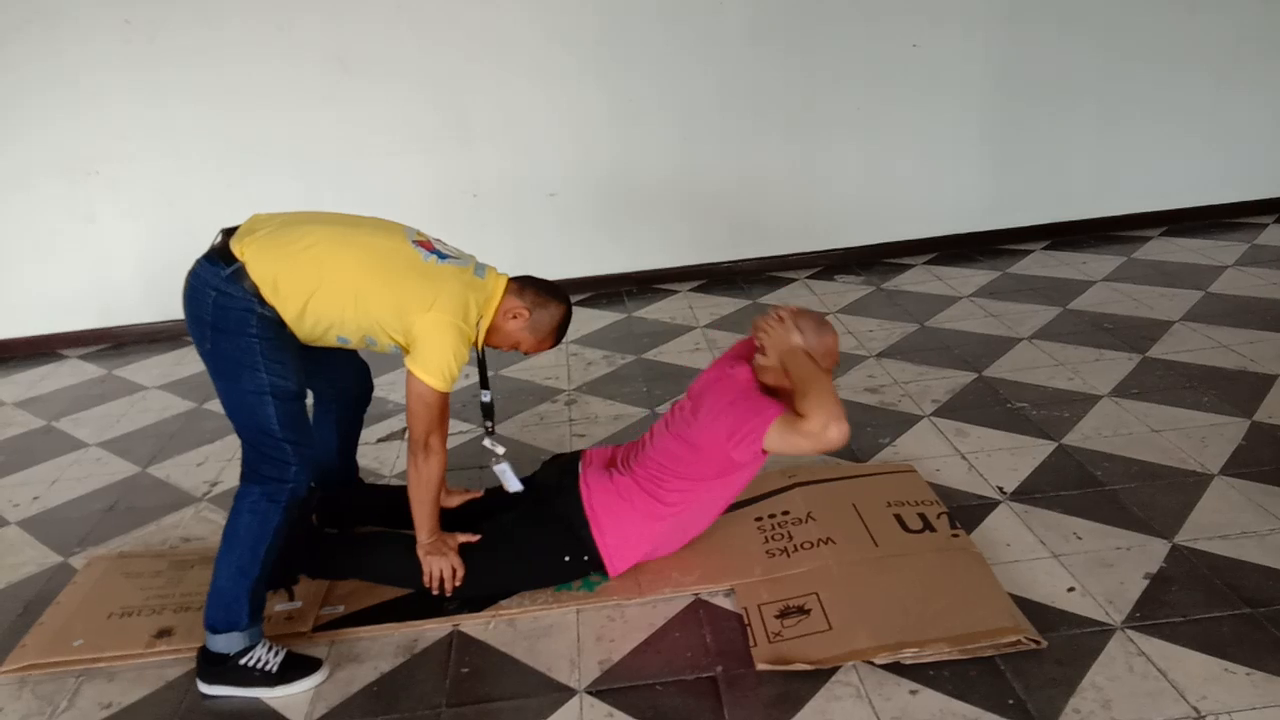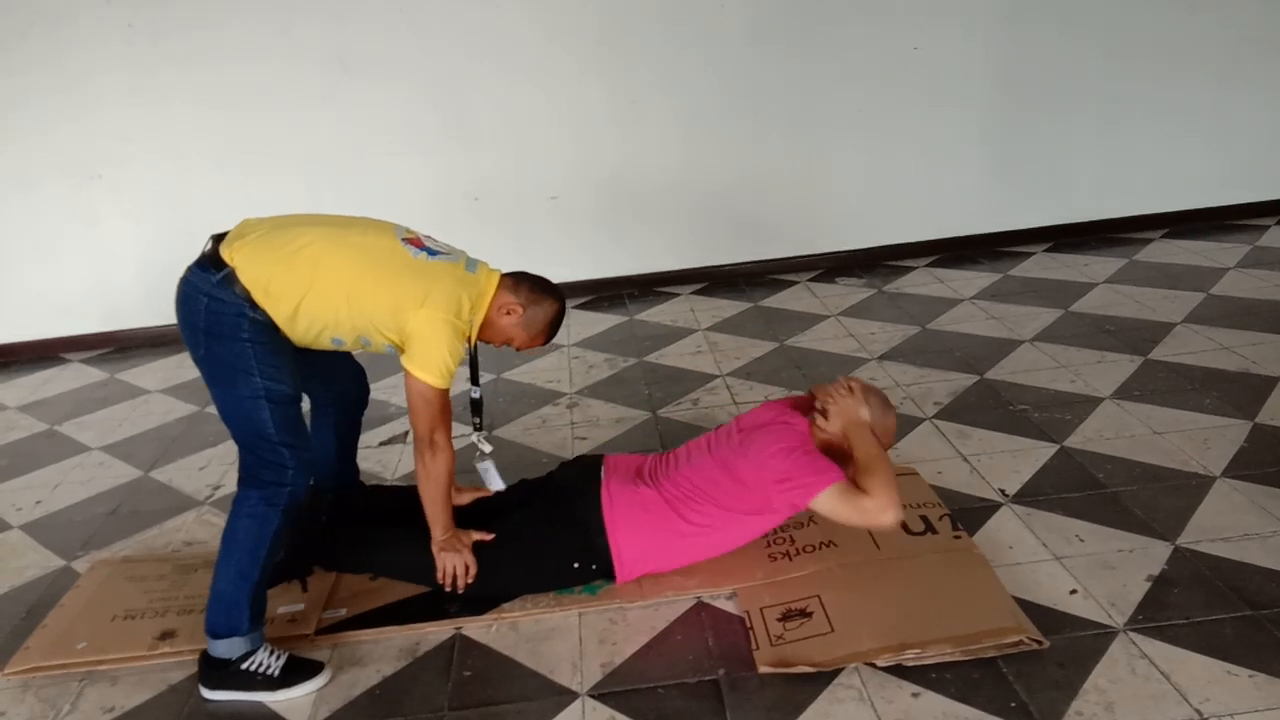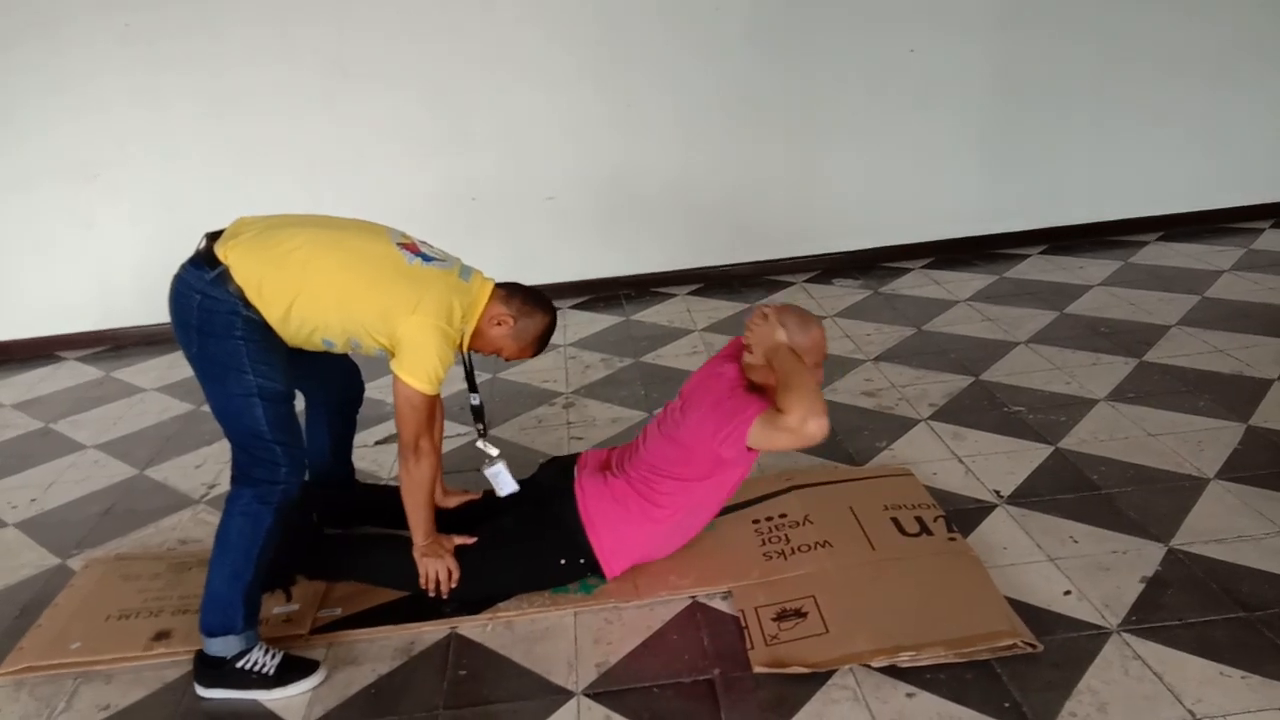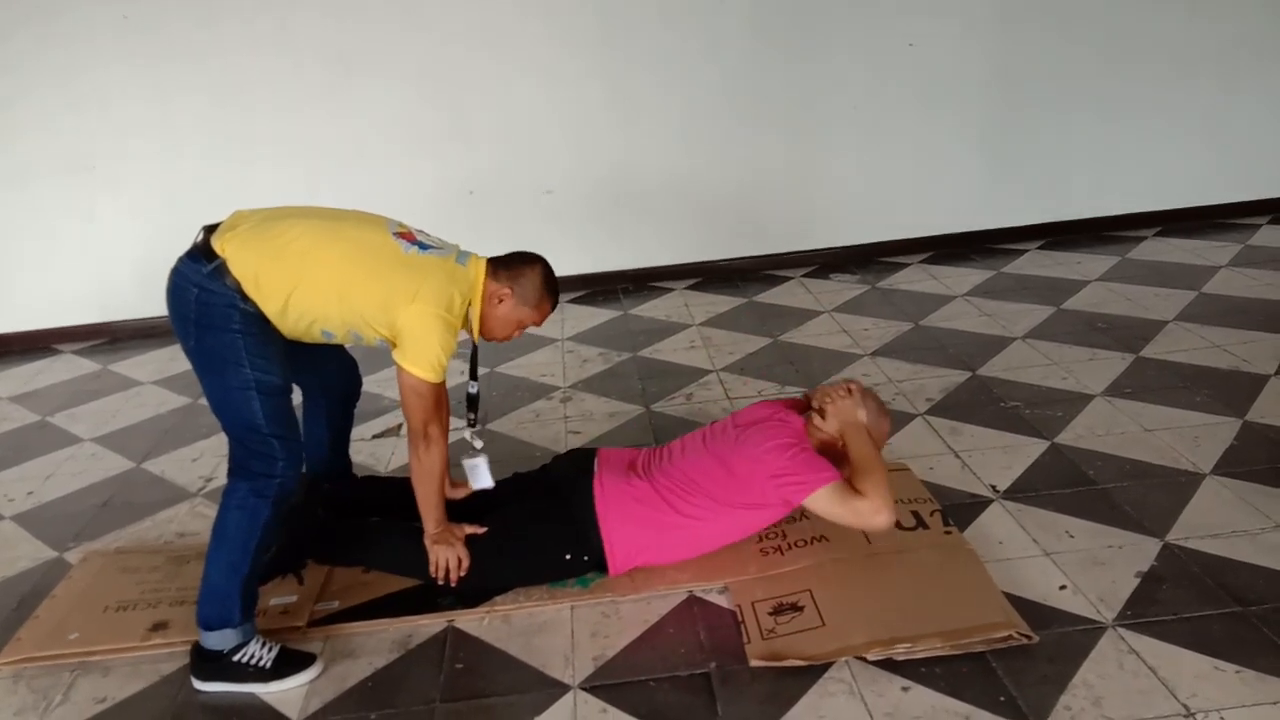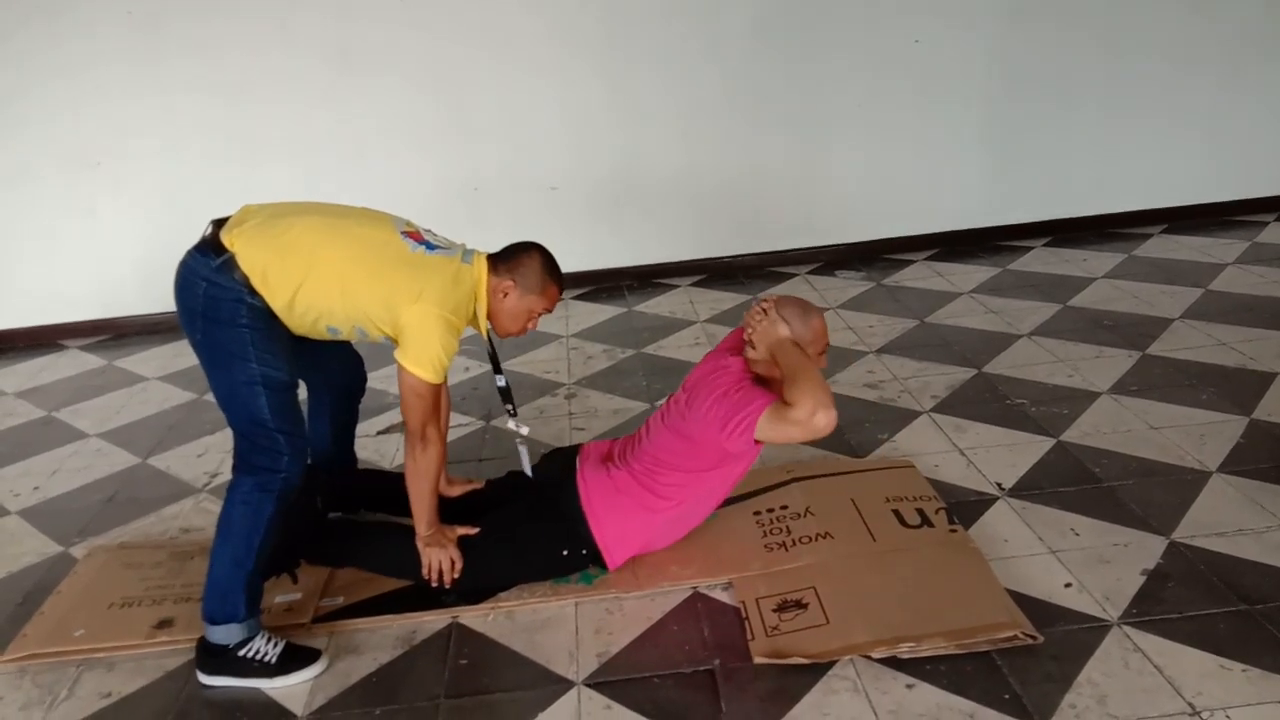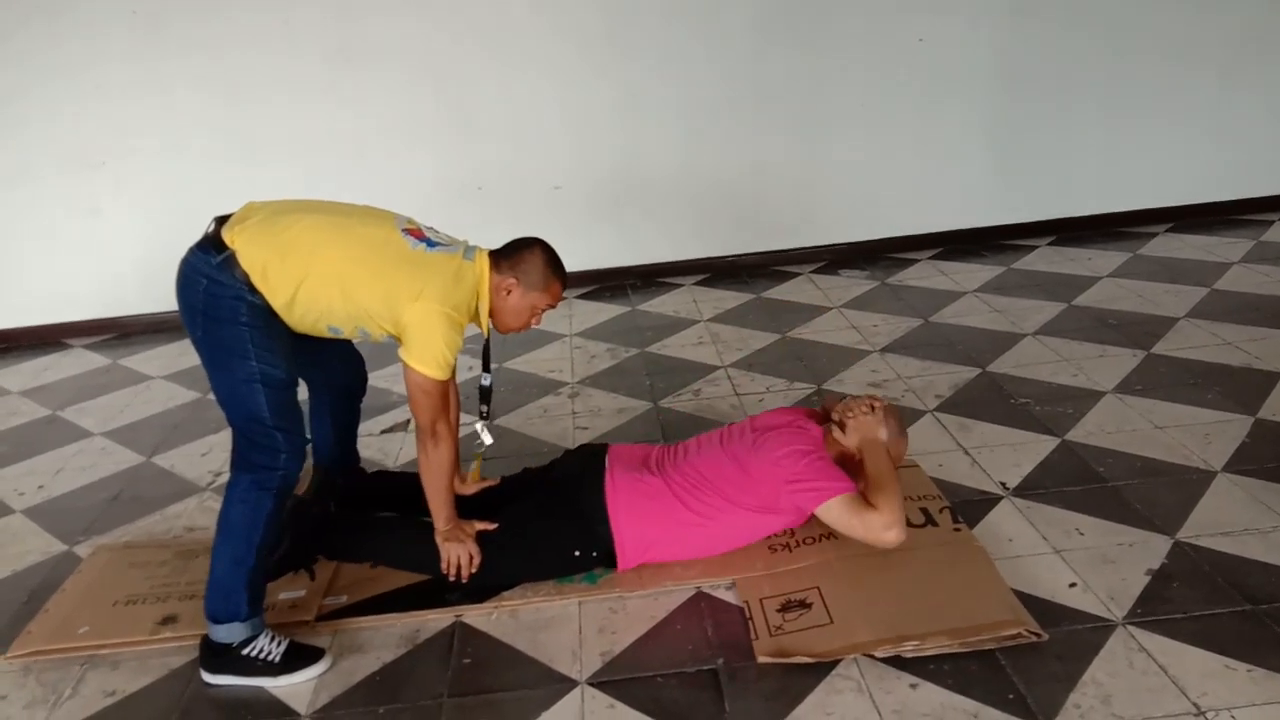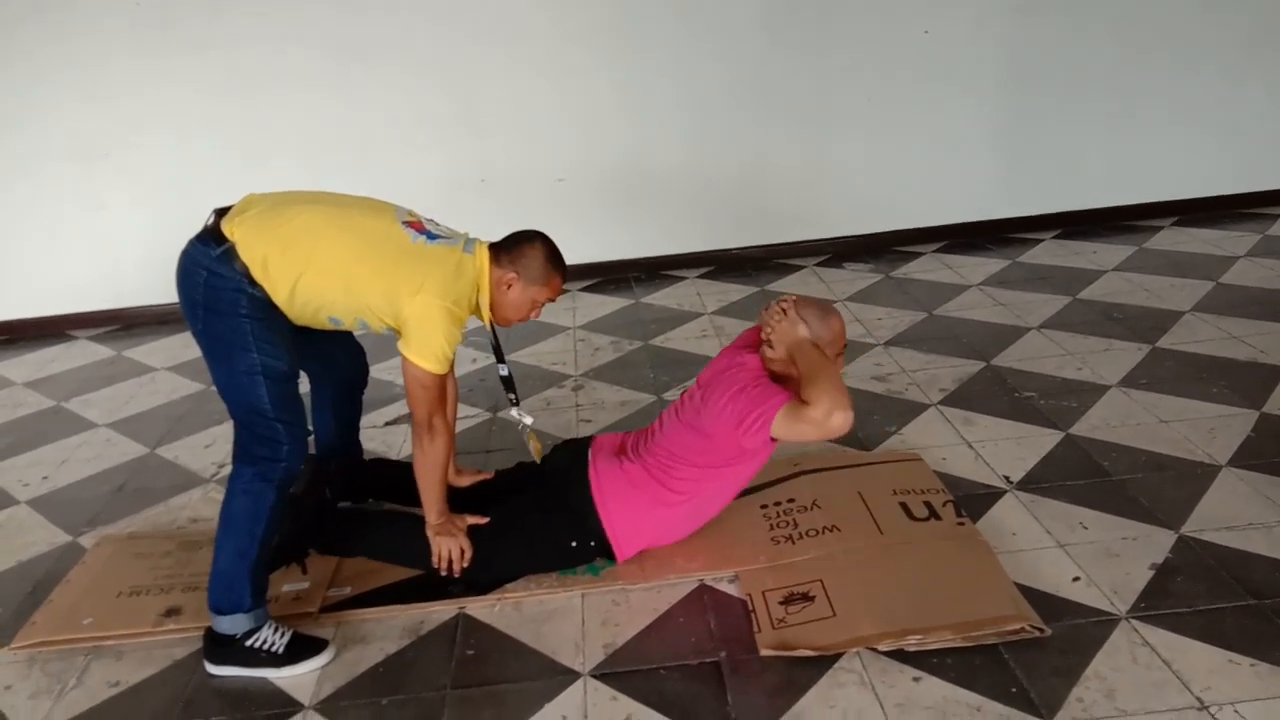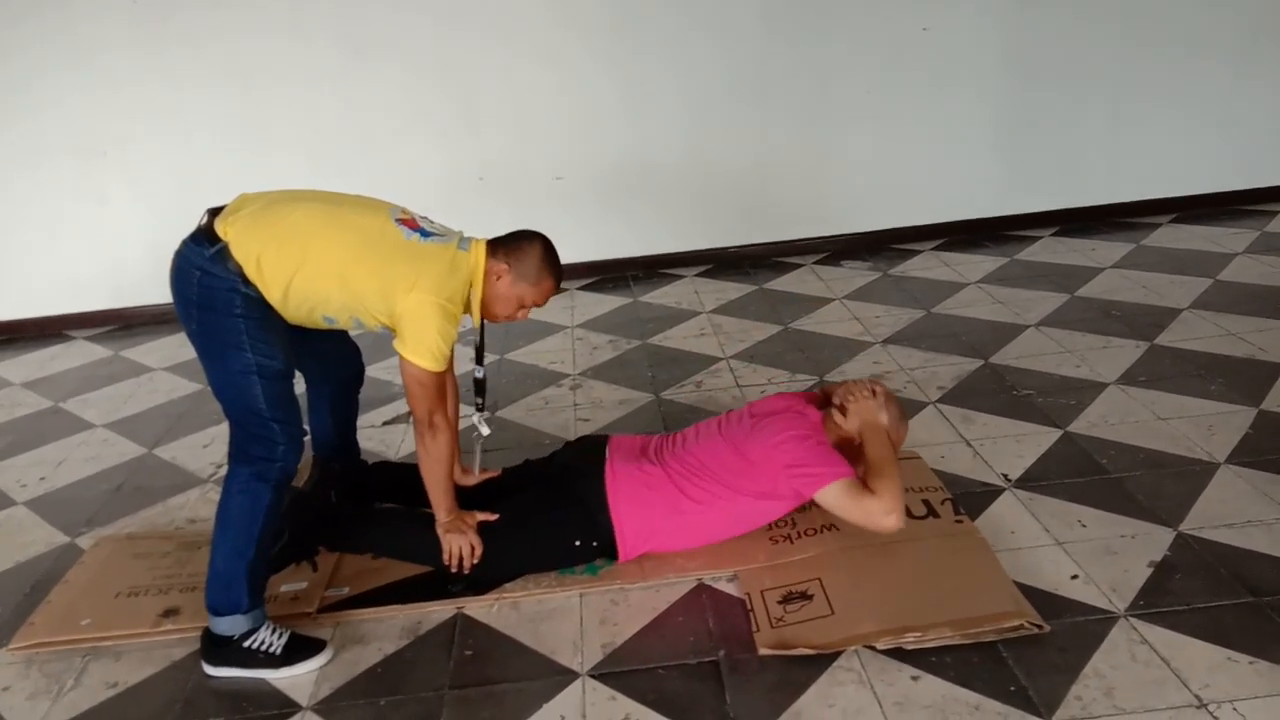
dt=0.5s
person 1, frame 1
left shoulder: (741, 365)
right shoulder: (743, 411)
left elbow: (766, 343)
right elbow: (830, 429)
right wrist: (794, 352)
left hip: (574, 481)
right hip: (576, 536)
left knee: (447, 516)
left ankle: (322, 505)
right ankle: (298, 552)
person 1, frame 2
left shoulder: (790, 413)
right shoulder: (794, 459)
right elbow: (882, 510)
left wrist: (837, 401)
right wrist: (857, 432)
left hip: (597, 483)
right hip: (597, 540)
left knee: (458, 521)
left ankle: (334, 507)
right ankle: (314, 543)
person 1, frame 3
left shoulder: (731, 363)
right shoulder: (733, 406)
left elbow: (752, 345)
right elbow: (811, 424)
right wrist: (783, 350)
left hip: (571, 485)
right hip: (573, 540)
left knee: (447, 520)
right knee: (446, 575)
left ankle: (316, 508)
right ankle: (296, 552)
person 1, frame 4
left shoulder: (781, 414)
right shoulder: (789, 455)
left elbow: (811, 402)
right elbow: (877, 511)
left wrist: (828, 405)
right wrist: (856, 429)
left hip: (590, 477)
right hip: (588, 534)
left knee: (455, 511)
left ankle: (325, 501)
right ankle: (310, 535)
person 1, frame 5
left shoulder: (733, 355)
right shoulder: (739, 402)
left elbow: (759, 334)
right elbow: (818, 418)
right wrist: (781, 342)
left hip: (575, 474)
right hip: (578, 530)
left knee: (450, 508)
left ankle: (322, 494)
right ankle: (301, 536)
person 1, frame 6
left shoulder: (798, 422)
right shoulder: (804, 463)
left elbow: (832, 413)
right elbow: (887, 527)
left wrist: (846, 418)
right wrist: (875, 446)
left hip: (599, 473)
right hip: (596, 531)
left knee: (467, 507)
left ankle: (338, 497)
right ankle: (319, 531)
person 1, frame 7
left shoulder: (750, 352)
right shoulder: (754, 396)
right elbow: (834, 417)
right wrist: (801, 345)
left hip: (587, 467)
right hip: (590, 521)
left knee: (463, 498)
left ankle: (335, 483)
right ankle: (308, 525)
person 1, frame 8
left shoulder: (801, 404)
right shoulder: (804, 447)
right elbow: (887, 513)
left wrist: (850, 405)
right wrist: (872, 425)
left hip: (601, 465)
right hip: (600, 520)
left knee: (471, 499)
left ankle: (342, 484)
right ankle: (321, 522)
person 2, frame 1
left shoulder: (470, 283)
right shoulder: (449, 320)
left elbow: (432, 405)
right elbow: (426, 443)
left wrist: (437, 492)
right wrist: (429, 540)
left hip: (256, 266)
right hip: (233, 300)
left knee: (346, 385)
right knee: (283, 469)
right ankle: (229, 649)
person 2, frame 2
left shoulder: (463, 279)
right shoulder: (442, 316)
left elbow: (436, 401)
right elbow: (431, 440)
left wrist: (447, 492)
right wrist: (443, 536)
left hip: (248, 271)
right hip: (226, 306)
left knee: (343, 389)
right knee: (281, 472)
right ankle: (231, 653)
person 2, frame 3
left shoulder: (457, 287)
right shoulder: (433, 323)
left elbow: (428, 402)
right elbow: (416, 446)
left wrist: (436, 491)
right wrist: (425, 543)
left hip: (247, 269)
right hip: (219, 303)
left knee: (338, 388)
right knee: (275, 469)
right ankle: (226, 651)
person 2, frame 4
left shoulder: (452, 273)
right shoulder: (433, 310)
left elbow: (433, 395)
right elbow: (425, 432)
left wrist: (441, 485)
right wrist: (436, 529)
left hip: (241, 265)
right hip: (216, 295)
left knee: (335, 382)
right knee: (272, 464)
right ankle: (222, 645)
person 2, frame 5
left shoulder: (458, 271)
right shoulder: (438, 309)
left elbow: (435, 389)
right elbow: (421, 433)
left wrist: (441, 481)
right wrist: (427, 532)
left hip: (253, 259)
right hip: (225, 289)
left knee: (341, 378)
right knee: (275, 459)
right ankle: (228, 639)
person 2, frame 6
left shoulder: (459, 269)
right shoulder: (440, 306)
left elbow: (443, 388)
right elbow: (433, 429)
left wrist: (454, 480)
right wrist: (446, 526)
left hip: (254, 258)
right hip: (226, 287)
left knee: (341, 378)
right knee: (274, 456)
right ankle: (231, 637)
person 2, frame 7
left shoulder: (461, 262)
right shoulder: (441, 300)
left elbow: (442, 378)
right elbow: (428, 422)
left wrist: (450, 470)
right wrist: (437, 520)
left hip: (255, 248)
right hip: (227, 279)
left knee: (343, 371)
right knee: (276, 450)
right ankle: (235, 630)
person 2, frame 8
left shoulder: (454, 259)
right shoulder: (433, 297)
left elbow: (442, 378)
right elbow: (431, 421)
left wrist: (454, 470)
right wrist: (447, 518)
left hip: (251, 247)
right hip: (220, 279)
left knee: (339, 372)
right knee: (272, 450)
right ankle: (232, 630)
